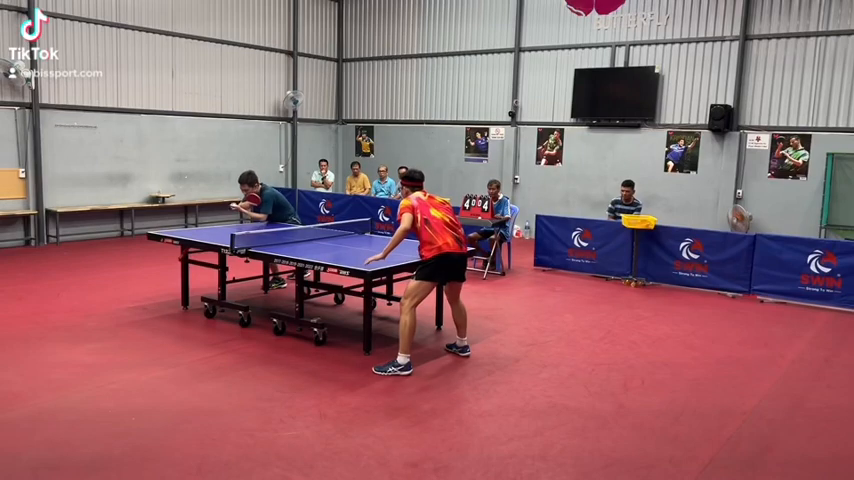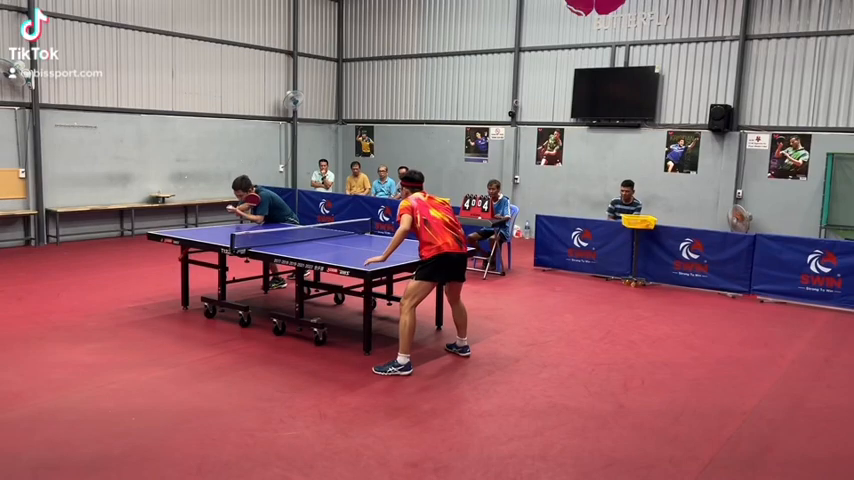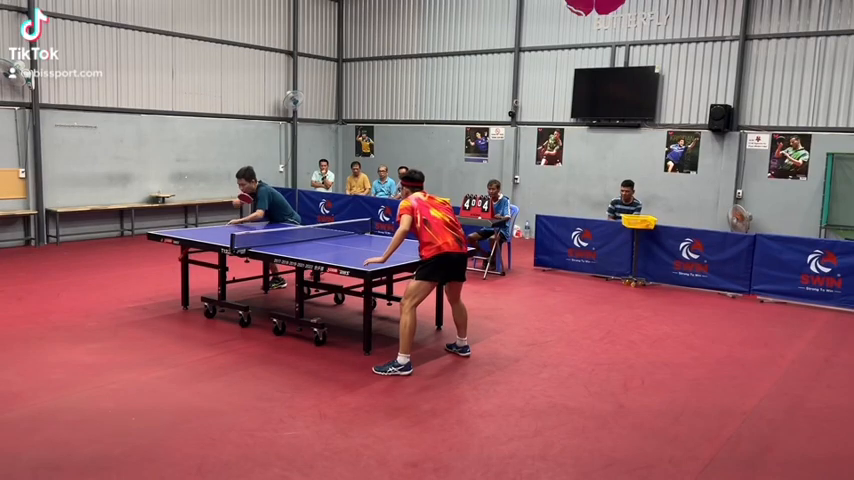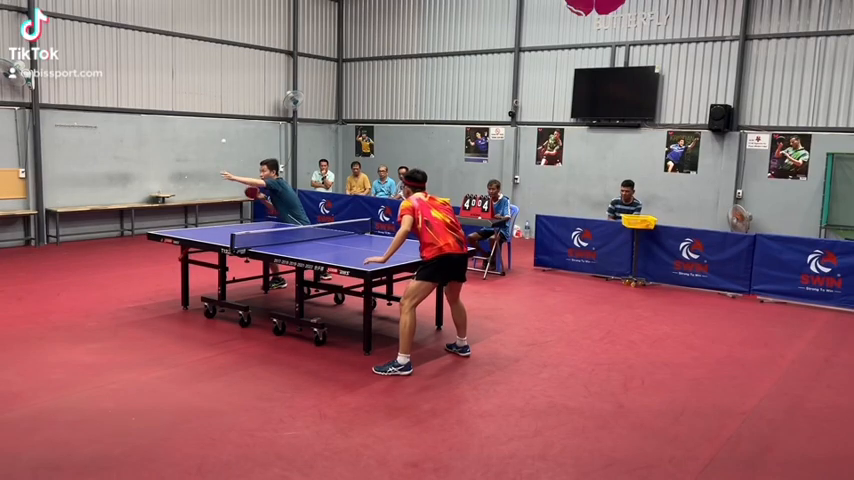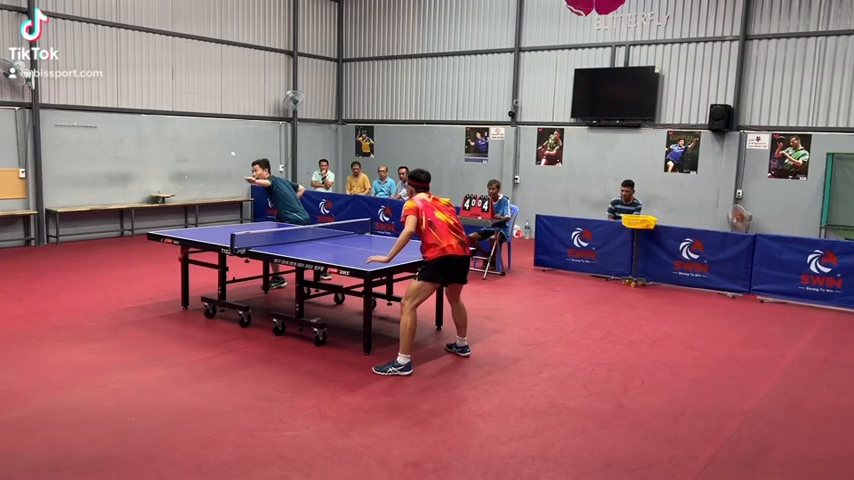
dt=0.4s
person 1, frame 1
left shoulder: (409, 202)
right shoulder: (441, 200)
left elbow: (405, 227)
left wrist: (384, 254)
left hip: (438, 256)
right hip: (459, 252)
left knee: (407, 304)
right knee: (454, 298)
left ankle: (403, 362)
right ankle: (462, 344)
person 1, frame 2
left shoulder: (408, 203)
right shoulder: (441, 201)
left elbow: (405, 228)
left wrist: (384, 256)
left hip: (438, 256)
right hip: (460, 252)
left knee: (407, 304)
right knee: (454, 299)
left ankle: (403, 362)
right ankle: (462, 345)
person 1, frame 3
left shoulder: (408, 203)
right shoulder: (441, 201)
left elbow: (404, 229)
left wrist: (384, 257)
left hip: (438, 255)
right hip: (460, 252)
left knee: (407, 304)
right knee: (454, 299)
left ankle: (403, 362)
right ankle: (462, 344)
person 1, frame 4
left shoulder: (409, 203)
right shoulder: (442, 202)
left elbow: (405, 229)
left wrist: (384, 258)
left hip: (438, 256)
right hip: (460, 253)
left knee: (407, 304)
right knee: (453, 299)
left ankle: (403, 362)
right ankle: (462, 345)
person 1, frame 5
left shoulder: (413, 203)
right shoulder: (445, 203)
left elbow: (409, 230)
left wrist: (388, 257)
left hip: (441, 257)
right hip: (462, 255)
left knee: (408, 305)
right knee: (454, 298)
left ankle: (403, 362)
right ankle: (462, 344)
person 2, frame 1
left shoulder: (268, 194)
right shoulder: (253, 193)
left elbow: (262, 217)
right elbow: (241, 206)
left wrist: (242, 210)
right wrist: (249, 203)
left hip: (290, 223)
right hip: (278, 222)
left ankle: (277, 279)
person 2, frame 2
left shoulder: (263, 195)
left elbow: (259, 219)
right elbow: (238, 211)
left wrist: (238, 211)
right wrist: (248, 204)
left hip: (288, 223)
right hip: (275, 223)
left ankle: (277, 279)
person 2, frame 3
left shoulder: (263, 191)
right shoulder: (252, 190)
left elbow: (259, 214)
right elbow: (236, 203)
left wrist: (239, 221)
right wrist: (239, 201)
left hip: (290, 223)
right hip: (280, 222)
left ankle: (277, 279)
person 2, frame 4
left shoulder: (276, 183)
right shoulder: (279, 186)
left elbow: (257, 182)
right elbow: (280, 208)
left wrist: (233, 178)
right wrist: (264, 199)
right hip: (302, 225)
left ankle: (278, 279)
person 2, frame 5
left shoulder: (272, 181)
right shoulder: (281, 181)
left elbow: (266, 183)
right elbow: (301, 189)
left wrist: (255, 182)
left hip: (293, 221)
right hip: (304, 219)
left ankle: (277, 278)
